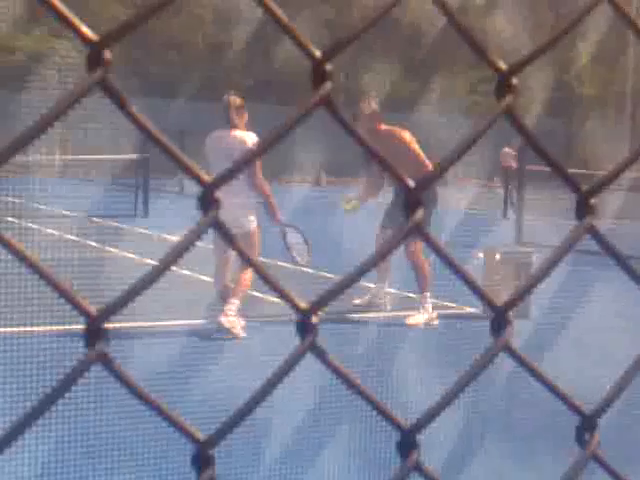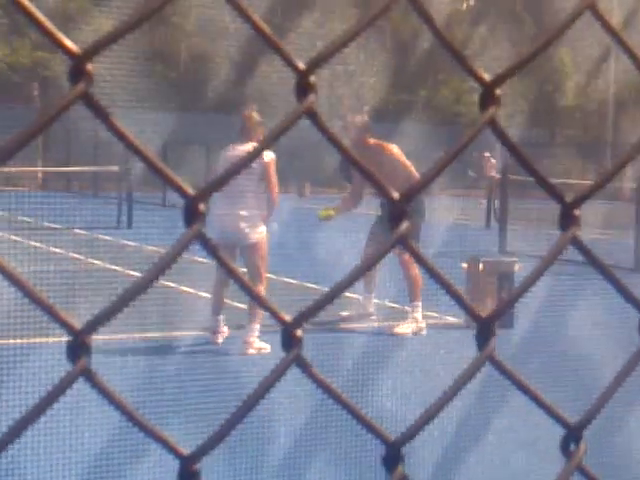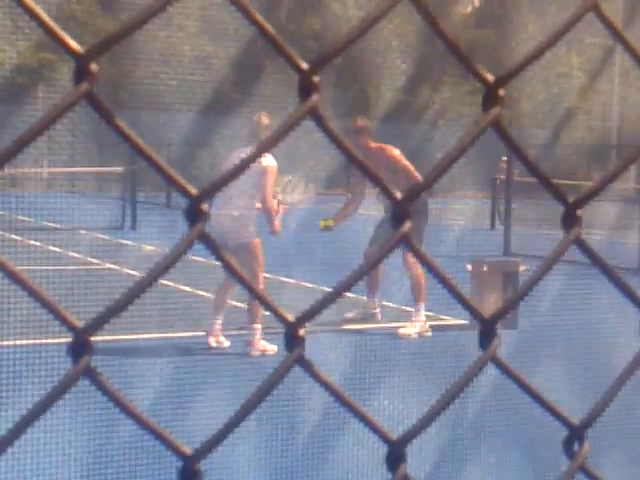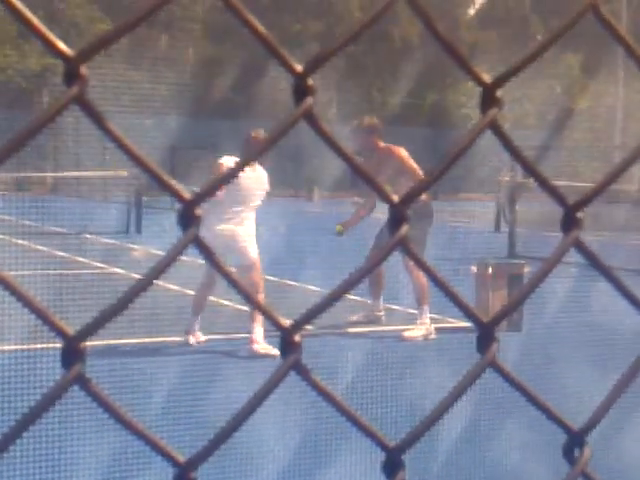
dt=1s
person 1, frame 1
left shoulder: (211, 139)
right shoulder: (249, 139)
left elbow: (214, 171)
right elbow: (257, 181)
right wrist: (273, 205)
left hip: (217, 205)
right hip: (241, 207)
left knee: (223, 263)
right knee: (249, 264)
left ankle: (230, 314)
right ankle: (229, 313)
person 1, frame 2
left shoulder: (226, 153)
right shoulder: (265, 154)
left elbow: (218, 189)
right elbow: (272, 195)
right wrist: (267, 215)
left hip: (221, 218)
right hip: (249, 221)
left knee: (222, 276)
right knee: (257, 281)
left ankle: (218, 329)
right ankle: (251, 339)
person 1, frame 3
left shoulder: (235, 155)
right shoulder: (267, 161)
right elbow: (266, 201)
left wrist: (264, 206)
right wrist: (274, 222)
left hip: (219, 218)
right hip: (240, 223)
left knee: (230, 278)
right knee: (256, 281)
left ankle: (215, 332)
right ankle: (256, 341)
person 1, frame 4
left shoulder: (226, 163)
right shoulder: (264, 178)
left elbow: (215, 195)
left hip: (214, 234)
right hip: (242, 239)
left knee: (208, 282)
right knee: (257, 292)
left ankle: (192, 331)
right ankle: (258, 339)
person 2, frame 1
left shoulder: (399, 136)
right shoulder: (375, 143)
left elbow: (427, 169)
right elbow: (375, 182)
right wrist: (358, 200)
left hip: (421, 193)
right hip: (402, 193)
left knee: (413, 249)
right knee: (382, 240)
left ankle: (427, 309)
right ankle: (379, 294)
person 2, frame 2
left shoulder: (386, 150)
right shoulder: (359, 159)
left elbow: (415, 179)
right elbow: (354, 197)
right wrist: (333, 211)
left hip: (408, 206)
right hip: (389, 207)
left knee: (405, 257)
right knee: (368, 254)
left ankle: (416, 318)
right ankle: (368, 307)
person 2, frame 3
left shoulder: (387, 153)
left elbow: (417, 181)
right elbow: (354, 202)
right wrist: (333, 220)
left hip: (413, 208)
right hip: (393, 210)
left knee: (410, 258)
right knee: (370, 254)
left ankle: (420, 319)
right ankle: (372, 307)
person 2, frame 4
left shoulder: (394, 153)
right shoulder: (368, 164)
left elbow: (421, 180)
right elbow: (369, 203)
left wrist: (400, 194)
right wrist: (348, 223)
left hip: (417, 210)
left knee: (410, 262)
right knee: (373, 257)
left ankle: (425, 322)
right ankle: (376, 310)
